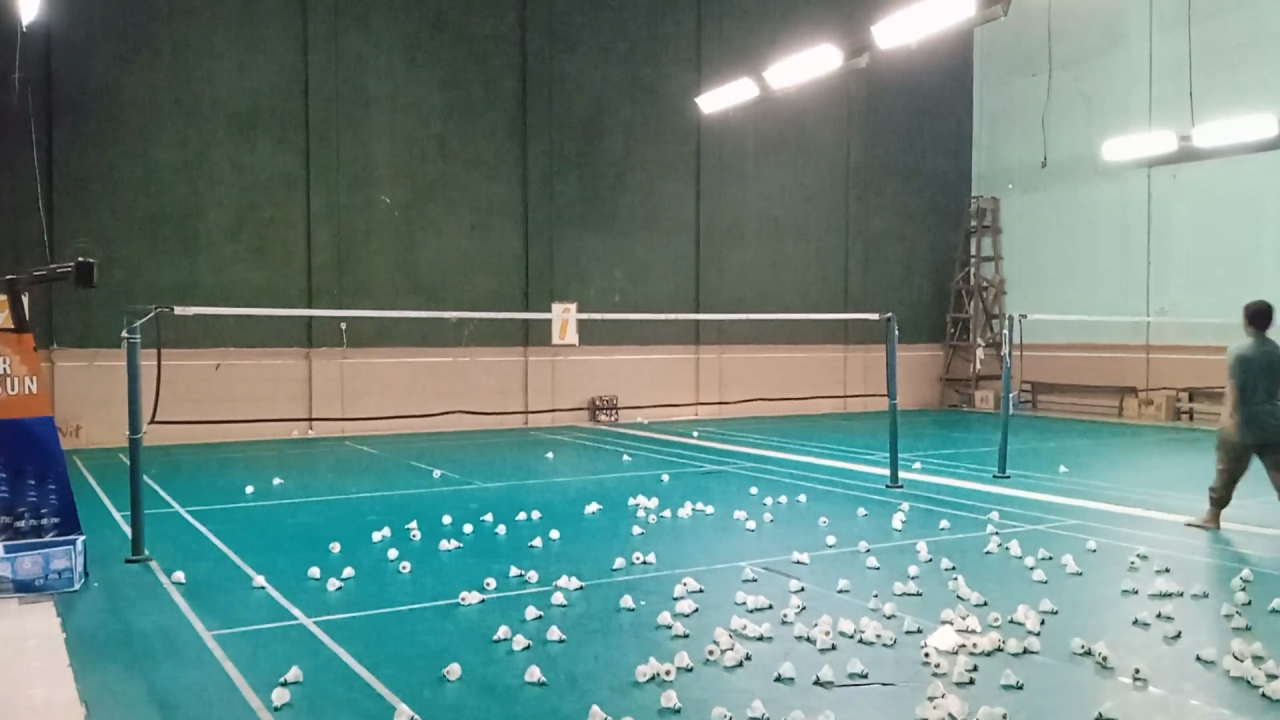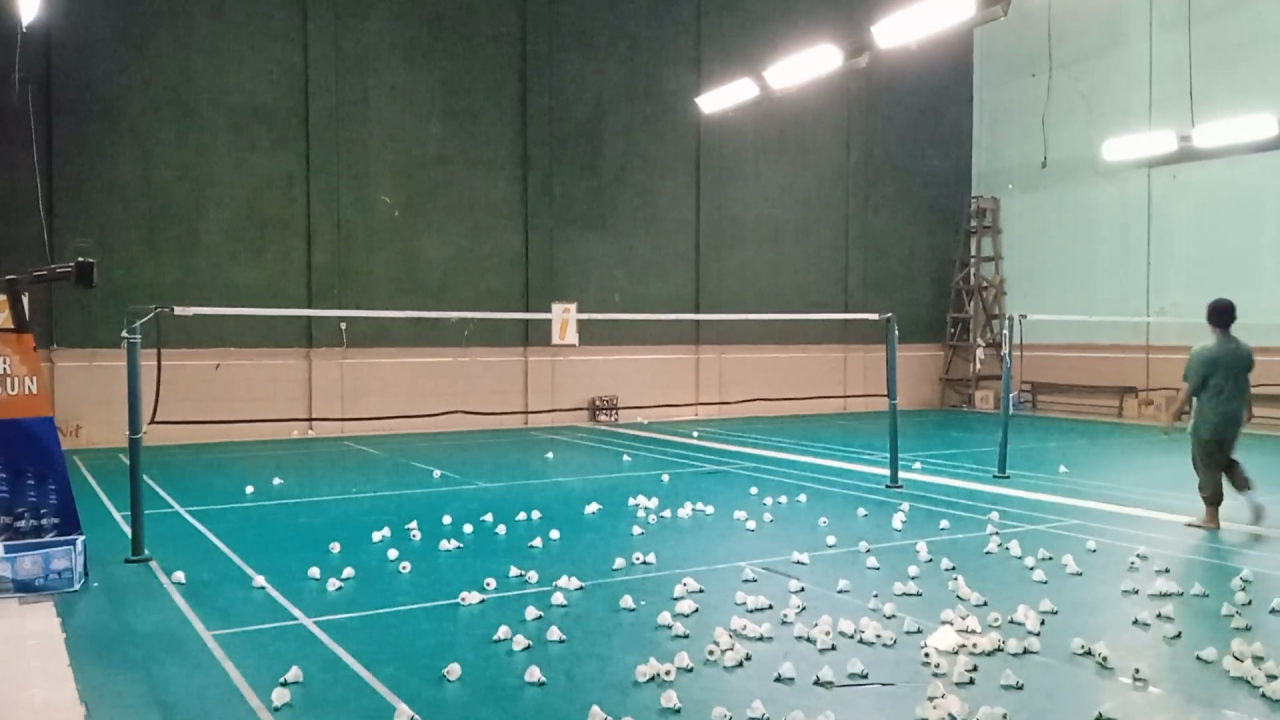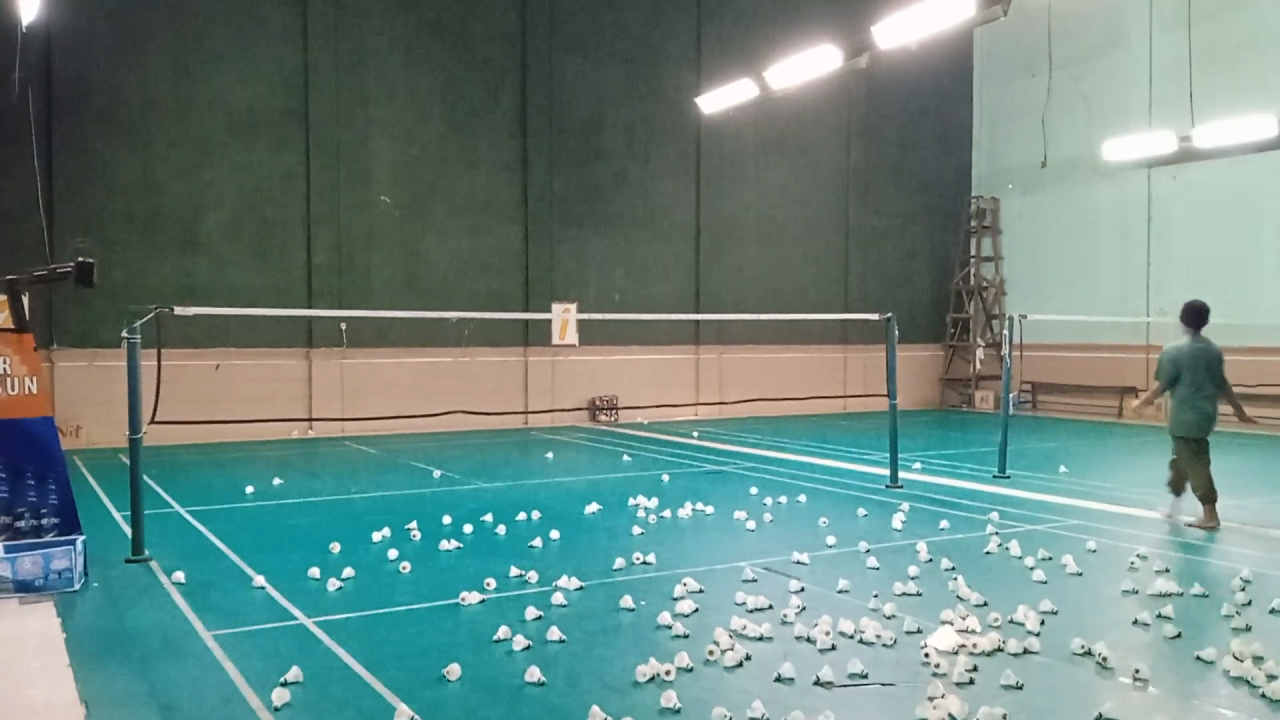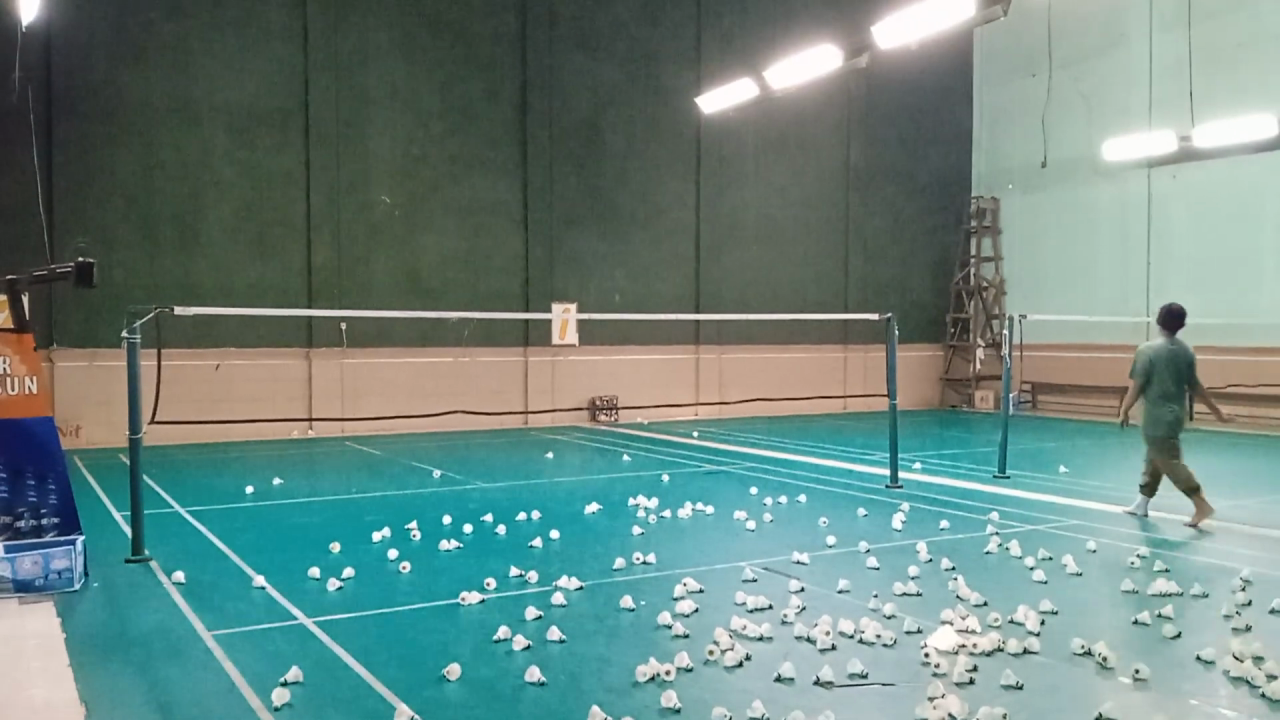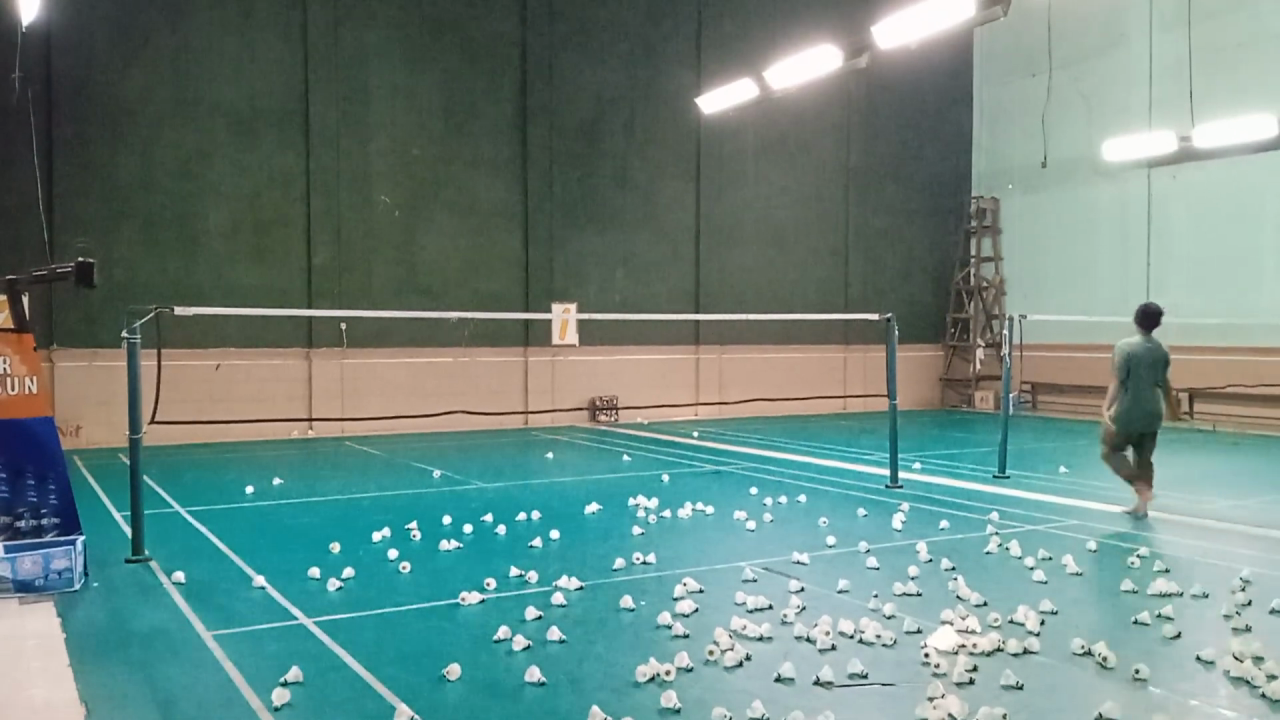
dt=0.2s
person 1, frame 1
left shoulder: (1240, 353)
left elbow: (1233, 387)
left wrist: (1228, 417)
left hip: (1243, 423)
left knee: (1228, 471)
left ankle: (1213, 517)
person 1, frame 2
left shoulder: (1202, 352)
right shoulder: (1245, 350)
left elbow: (1190, 389)
right elbow: (1244, 385)
left wrist: (1172, 415)
right wrist: (1247, 408)
left hip: (1208, 420)
right hip: (1233, 418)
left knee: (1207, 467)
right knee: (1226, 461)
left ankle: (1211, 516)
right ankle: (1251, 497)
person 1, frame 3
left shoulder: (1173, 351)
right shoulder: (1214, 350)
left elbow: (1161, 386)
right elbow: (1222, 384)
left wrist: (1142, 402)
right wrist: (1239, 410)
left hip: (1186, 419)
right hip: (1206, 415)
left knee: (1195, 465)
right knee: (1180, 458)
left ankle: (1210, 514)
right ankle: (1174, 504)
person 1, frame 4
left shoulder: (1146, 350)
right shoulder: (1186, 351)
left elbow: (1137, 386)
right elbow: (1194, 385)
left wrist: (1124, 410)
right wrist: (1215, 409)
left hip: (1157, 418)
right hip: (1175, 416)
left knee: (1171, 464)
right knee: (1154, 460)
left ankle: (1201, 505)
right ankle: (1141, 505)
person 1, frame 5
left shoulder: (1125, 347)
right shoulder: (1162, 350)
left elbow: (1117, 381)
right elbow: (1164, 382)
left wrist: (1106, 409)
right wrist: (1171, 407)
left hip: (1128, 413)
right hip: (1152, 413)
left knee: (1111, 451)
right knee: (1143, 459)
left ankle: (1141, 488)
right ankle: (1142, 504)
